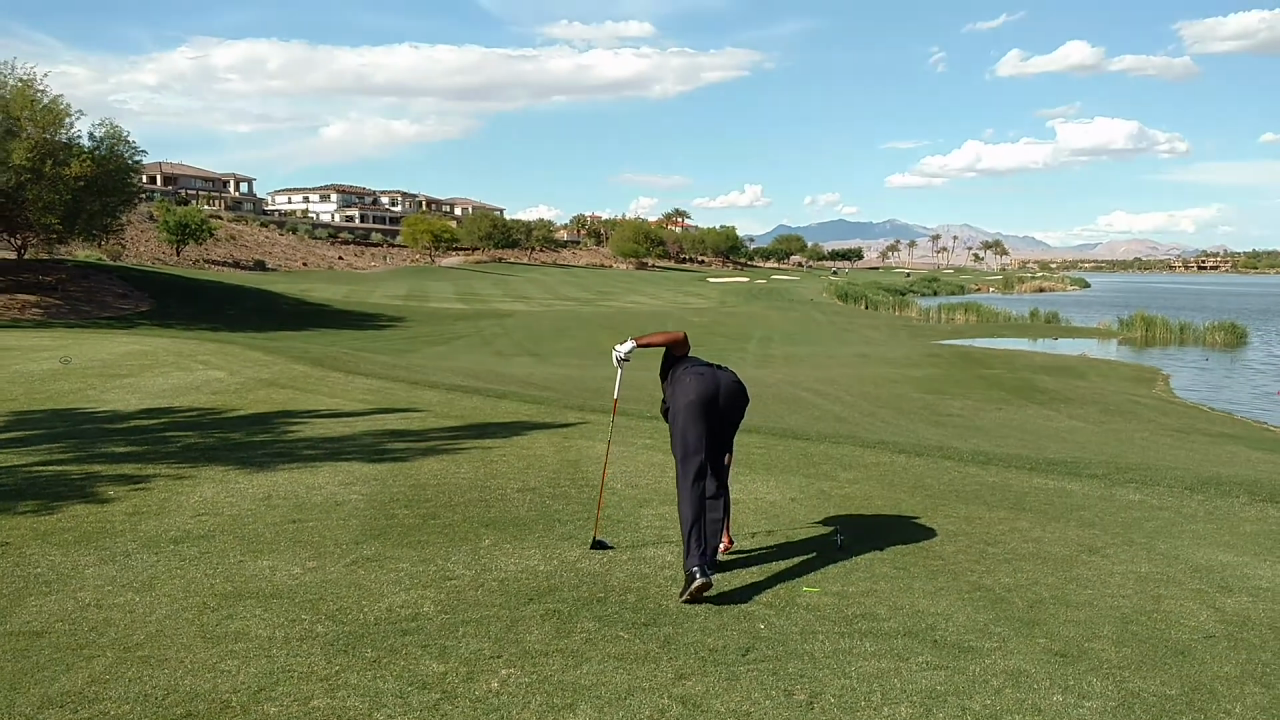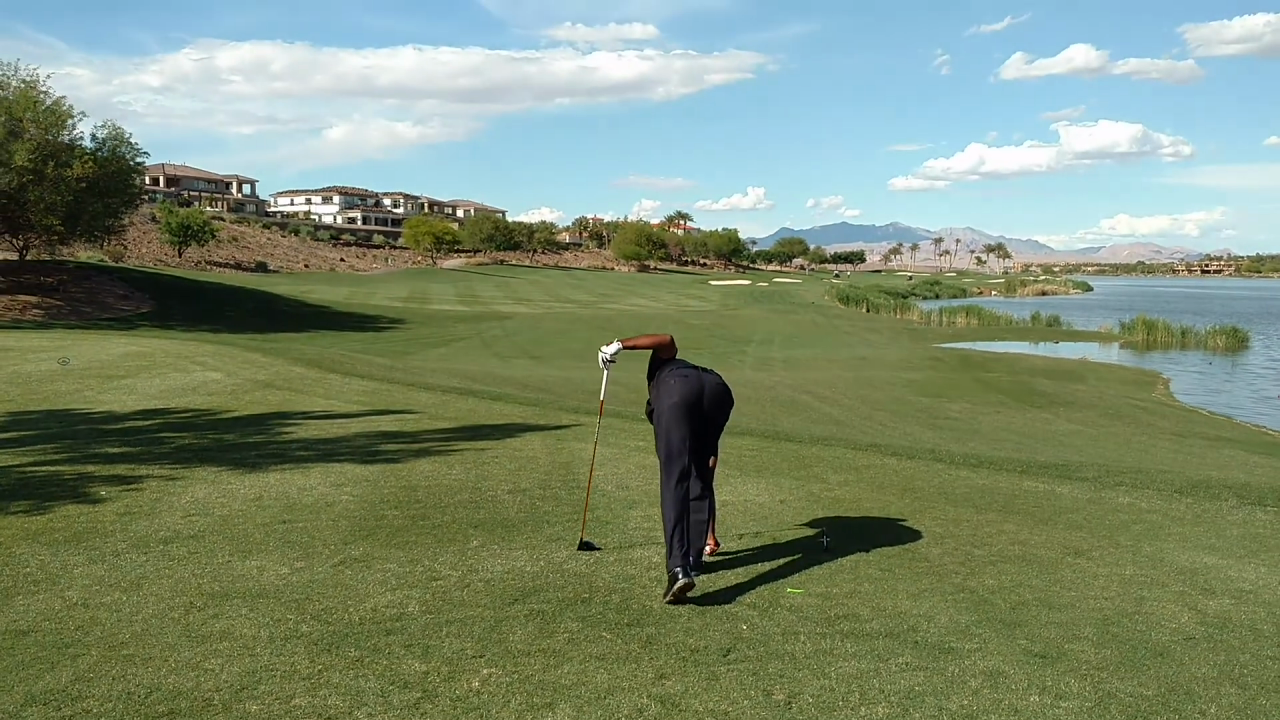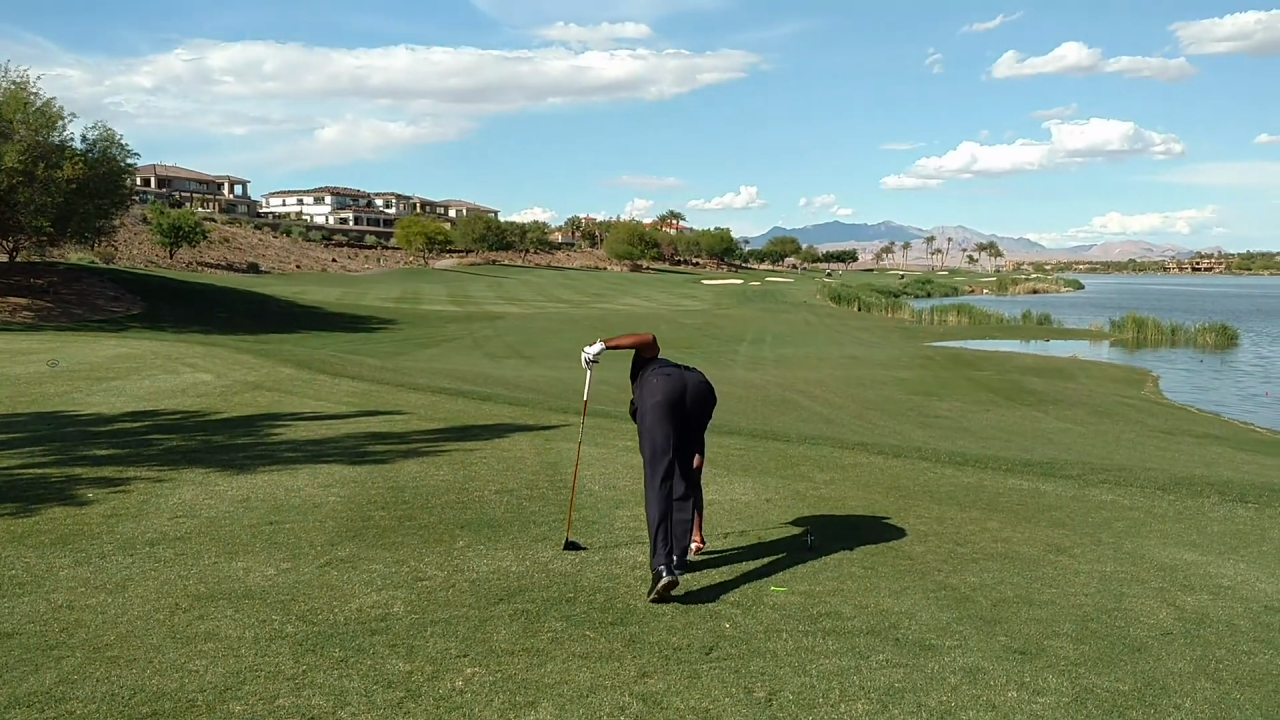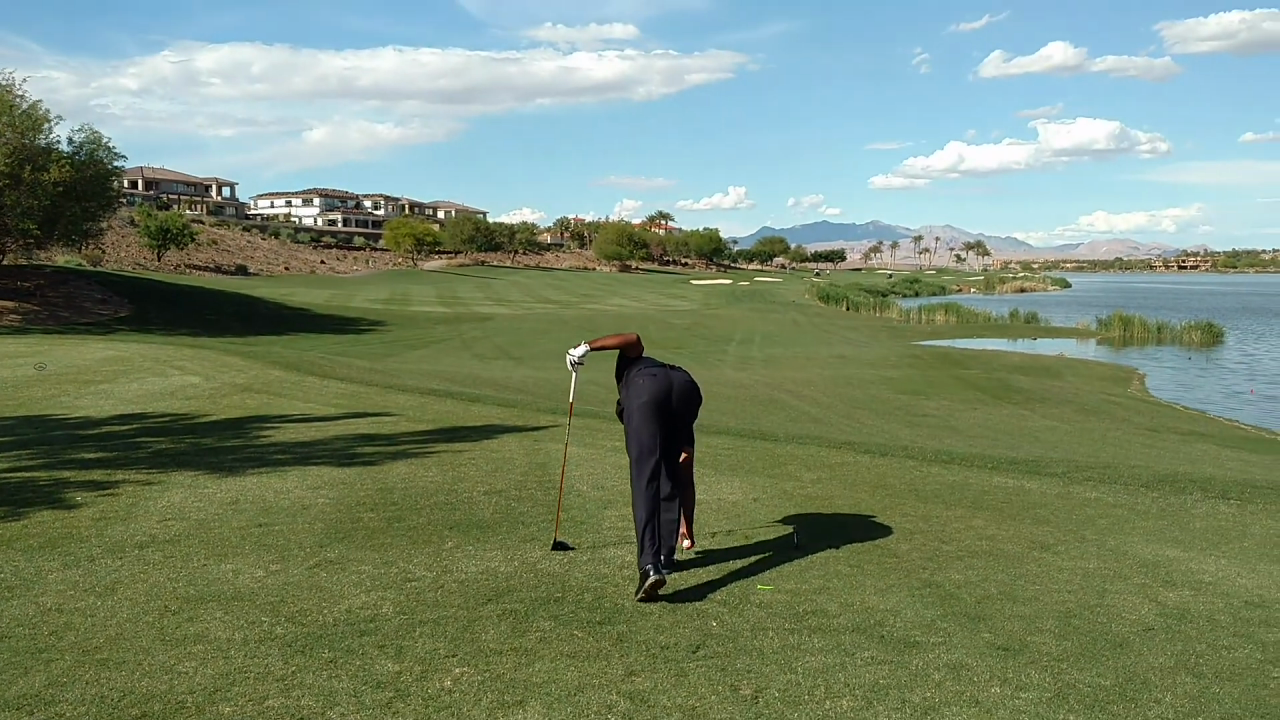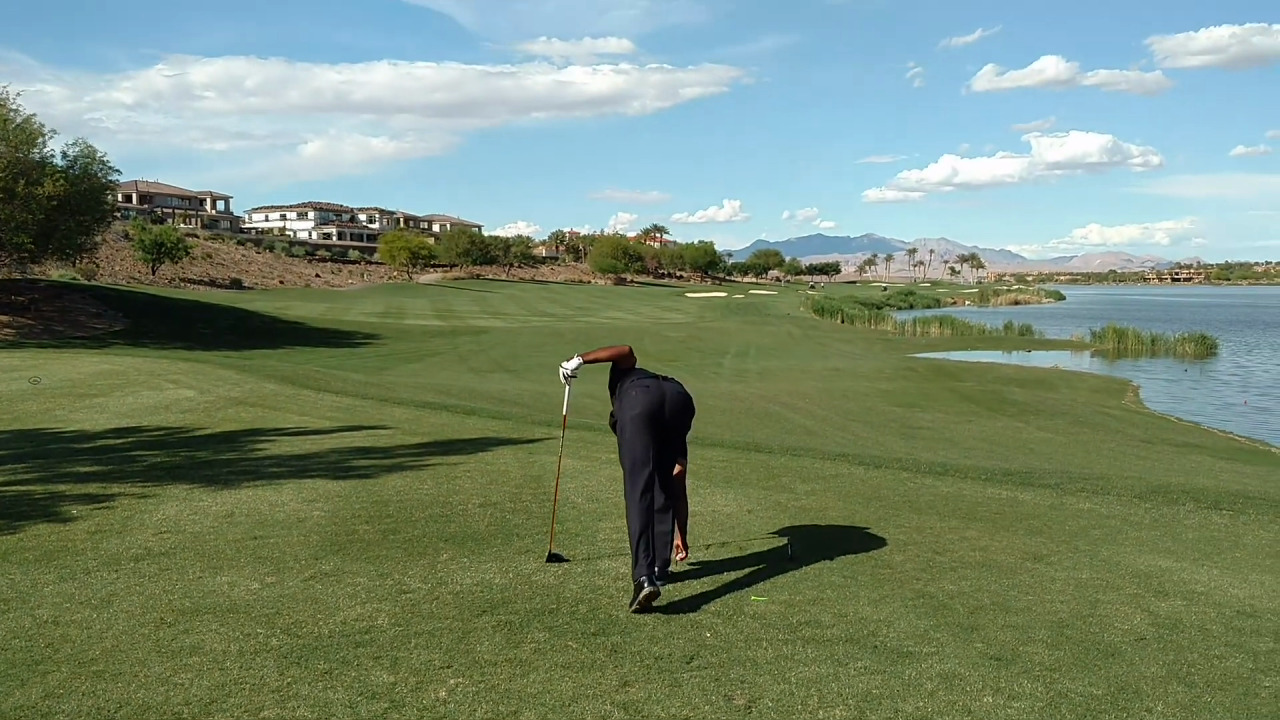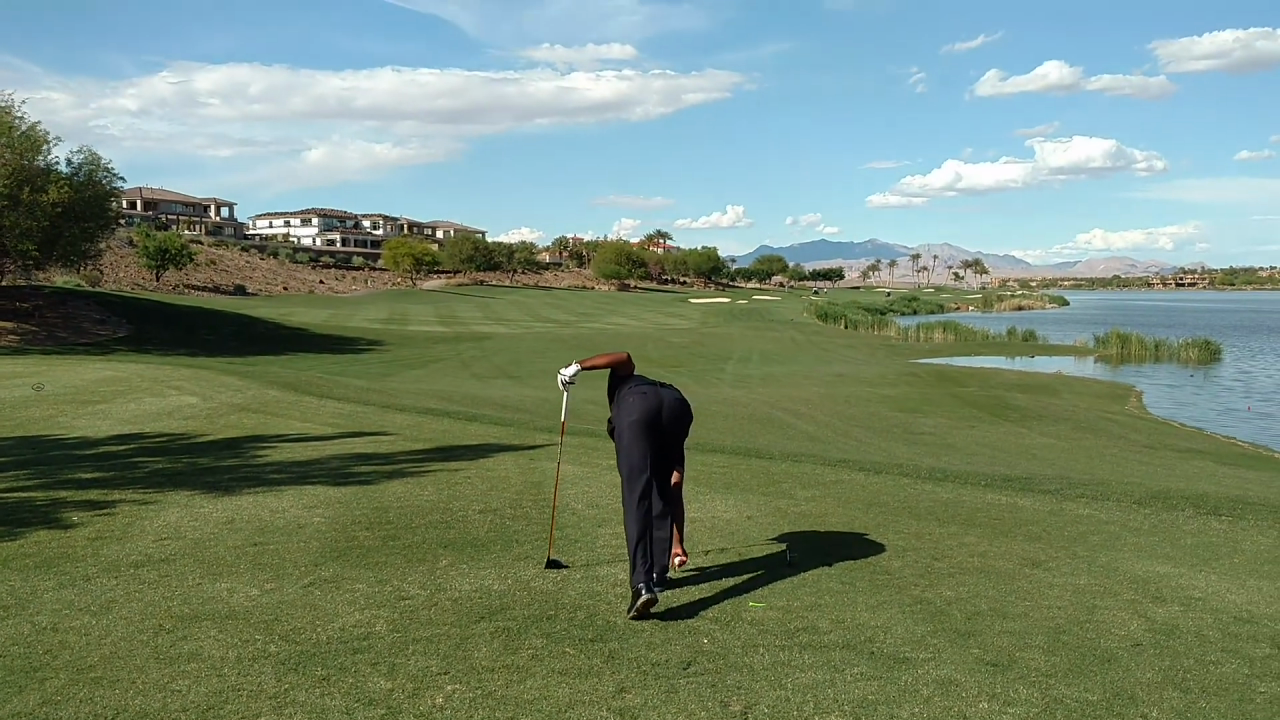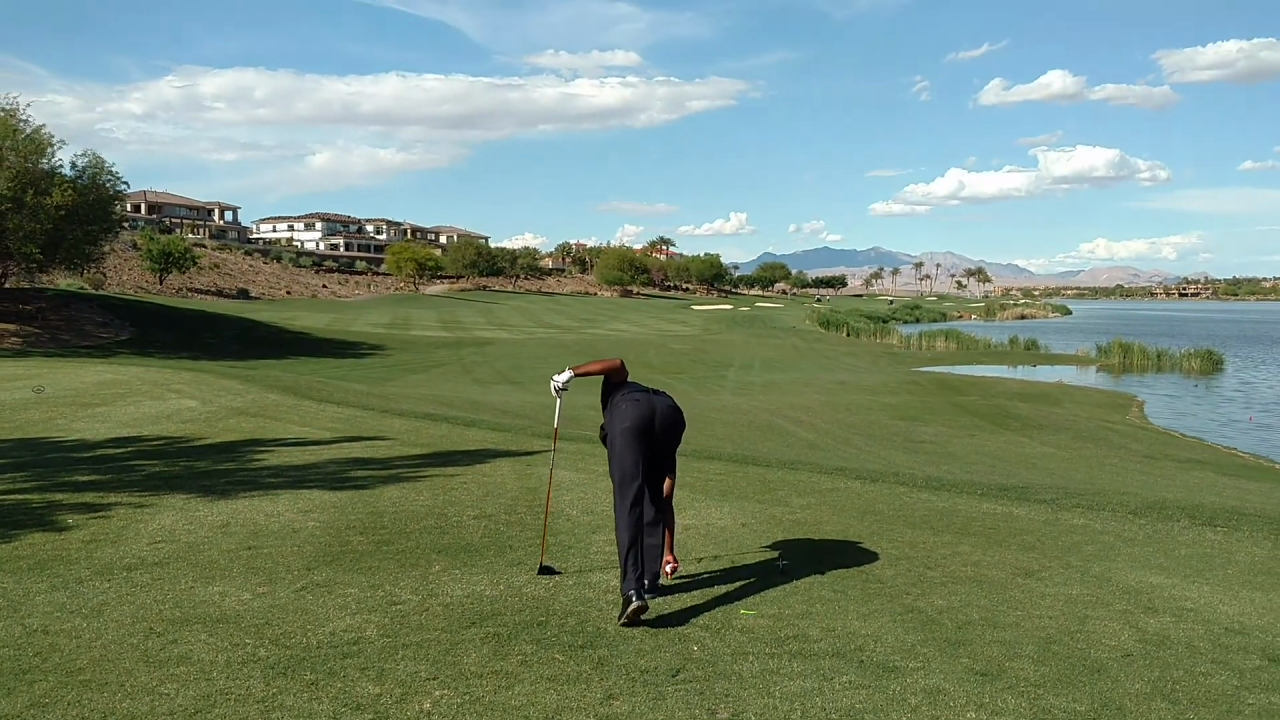
dt=0.2s
person 1, frame 1
left shoulder: (677, 366)
left elbow: (680, 338)
right elbow: (724, 472)
left wrist: (634, 343)
right wrist: (724, 532)
left hip: (692, 387)
right hip: (734, 389)
left knee: (690, 479)
right knee: (714, 476)
left ankle: (696, 568)
right ankle: (708, 554)
person 1, frame 2
left shoulder: (664, 370)
left elbow: (667, 341)
right elbow: (709, 478)
left wrist: (620, 345)
right wrist: (709, 535)
left hip: (676, 388)
right hip: (719, 392)
left knee: (674, 481)
right knee: (699, 477)
left ankle: (679, 568)
right ankle: (693, 556)
person 1, frame 3
left shoulder: (647, 369)
left elbow: (649, 340)
right elbow: (695, 478)
left wrist: (603, 345)
right wrist: (696, 531)
left hip: (659, 387)
right hip: (702, 391)
left knee: (658, 479)
right knee: (684, 476)
left ankle: (662, 566)
right ankle: (677, 555)
person 1, frame 4
left shoulder: (632, 369)
left elbow: (633, 340)
right elbow: (686, 475)
left wrist: (587, 347)
right wrist: (686, 528)
left hip: (646, 387)
right hip: (687, 390)
left knee: (645, 478)
right knee: (671, 474)
left ankle: (650, 565)
right ankle: (665, 555)
person 1, frame 5
left shoulder: (625, 380)
left elbow: (626, 352)
right elbow: (679, 486)
left wrist: (580, 360)
right wrist: (680, 538)
left hip: (638, 399)
right hip: (681, 400)
left knee: (639, 491)
right knee: (665, 485)
left ankle: (644, 577)
right ankle: (660, 566)
person 1, frame 6
left shoulder: (623, 387)
left elbow: (624, 359)
right elbow: (676, 493)
left wrist: (578, 366)
right wrist: (678, 545)
left hip: (636, 405)
right hip: (678, 407)
left knee: (636, 497)
right knee: (663, 491)
left ankle: (643, 584)
right ankle: (658, 572)
person 1, frame 7
left shoulder: (618, 395)
left elbow: (618, 365)
right elbow: (666, 501)
left wrist: (571, 373)
right wrist: (668, 552)
left hip: (629, 413)
right hip: (671, 416)
left knee: (628, 504)
right knee: (654, 499)
left ankle: (633, 591)
right ankle: (649, 578)
